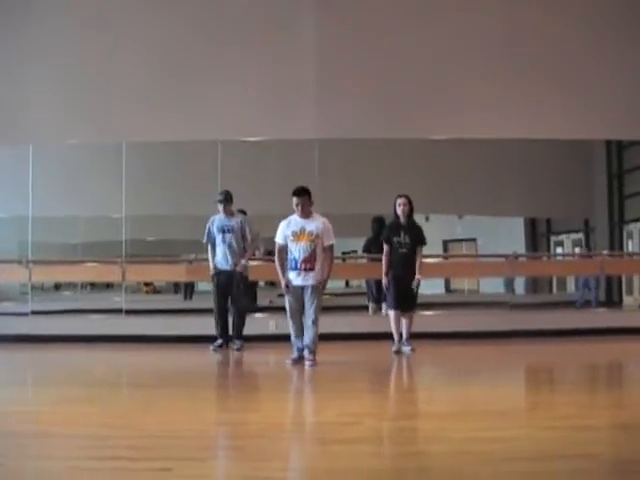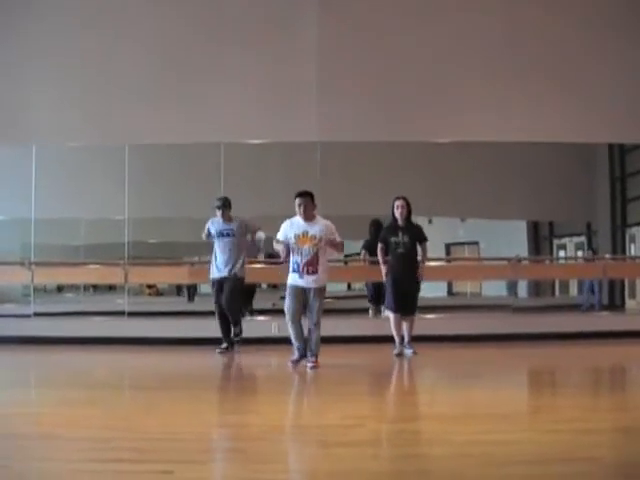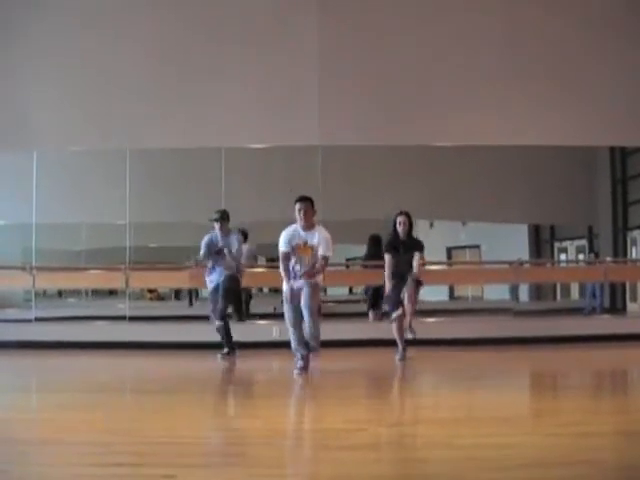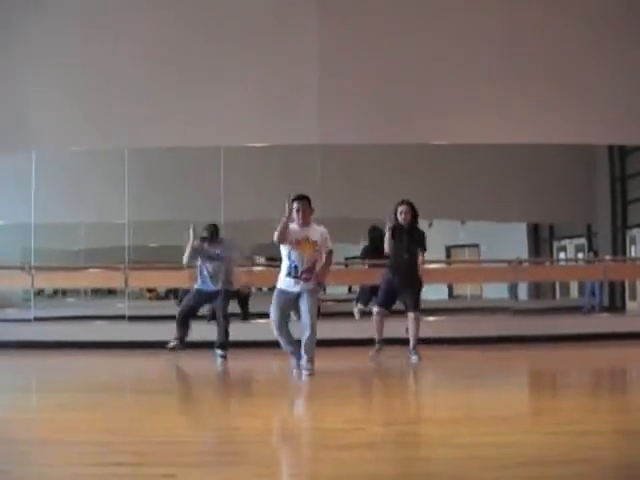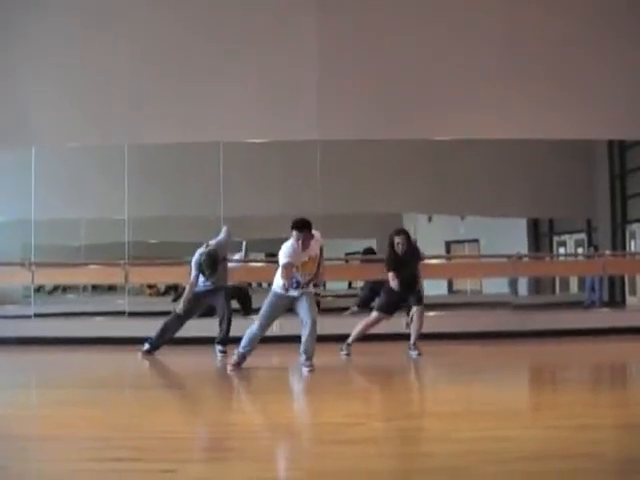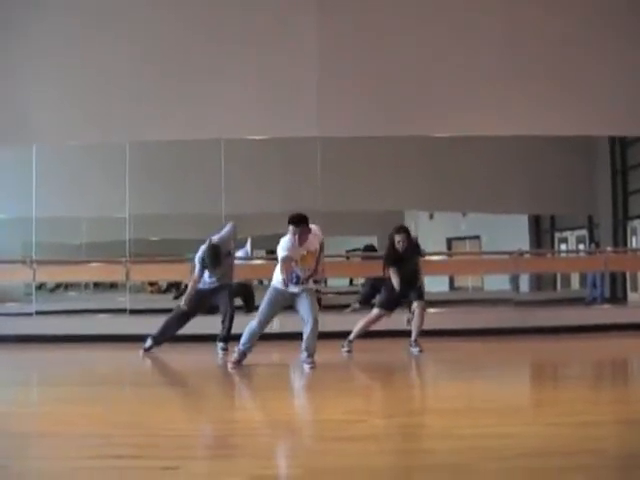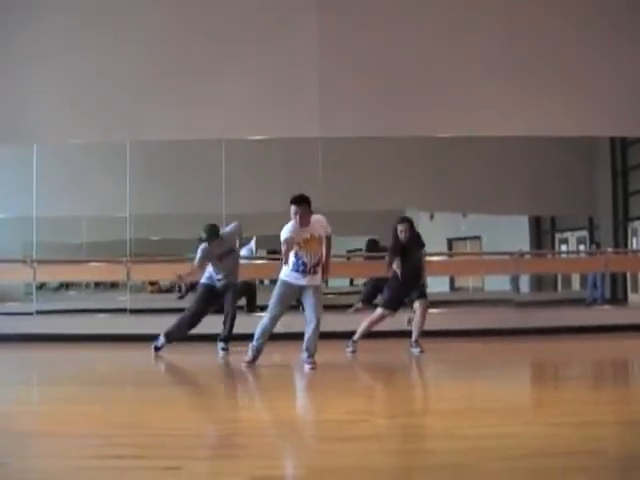
dt=0.3s
person 1, frame 1
left shoulder: (322, 224)
right shoulder: (285, 224)
left elbow: (329, 252)
right elbow: (279, 252)
left wrist: (326, 277)
right wrist: (282, 277)
left hip: (313, 280)
right hip: (292, 280)
left knee: (311, 317)
right knee: (293, 316)
left ankle: (309, 352)
right ankle: (298, 350)
person 1, frame 2
left shoulder: (326, 226)
right shoulder: (288, 225)
left elbow: (340, 247)
right elbow: (277, 241)
left wrist: (333, 244)
right wrist: (281, 247)
left hip: (317, 282)
right hip: (294, 281)
left knee: (314, 320)
right knee: (291, 316)
left ankle: (312, 354)
right ankle: (299, 350)
person 1, frame 3
left shoulder: (323, 235)
right shoulder: (288, 233)
left elbow: (324, 263)
right elbow: (283, 261)
left wrist: (314, 273)
right wrist: (288, 285)
left hip: (310, 282)
right hip: (291, 284)
left knee: (309, 311)
right knee: (293, 324)
left ankle: (313, 343)
right ankle: (301, 358)
person 1, frame 4
left shoulder: (321, 232)
right shoulder: (288, 230)
left elbow: (329, 253)
right elbow: (278, 239)
left wrist: (324, 271)
right wrist: (287, 216)
left hip: (309, 287)
right hip: (285, 286)
left knee: (308, 323)
right knee: (277, 322)
left ankle: (307, 361)
right ankle: (295, 355)
person 1, frame 5
left shoulder: (317, 237)
right shoulder: (287, 250)
right elbow: (285, 268)
left wrist: (318, 269)
right wrist: (286, 278)
left hip: (304, 291)
right hip: (281, 291)
left knee: (310, 321)
right knee: (261, 324)
left ankle: (306, 358)
right ankle: (240, 355)
person 1, frame 6
left shoulder: (316, 232)
right shoulder: (285, 244)
right elbow: (284, 261)
left wrist: (317, 265)
right wrist: (285, 272)
left hip: (305, 287)
right hip: (281, 286)
left knee: (312, 319)
right knee: (260, 320)
left ankle: (308, 356)
right ankle: (241, 352)
person 1, frame 7
left shoulder: (320, 221)
right shoulder: (289, 230)
left elbow: (327, 237)
right elbow: (286, 243)
left wrist: (327, 261)
right wrist: (286, 252)
left hip: (313, 281)
right hip: (289, 279)
left knee: (314, 319)
right knee: (272, 316)
left ankle: (308, 355)
right ankle: (255, 350)
person 2, frame 1
left shoulder: (416, 229)
right shoulder: (390, 228)
left elbow: (419, 254)
right elbow: (386, 253)
left wrist: (417, 274)
right wrist: (384, 275)
left hip: (410, 274)
right hip: (394, 273)
left knee: (409, 309)
right knee: (394, 308)
left ankle: (406, 340)
right ankle: (397, 341)
person 2, frame 2
left shoulder: (416, 229)
right shoulder: (388, 229)
left elbow: (423, 248)
right elbow: (380, 249)
left wrist: (421, 266)
right wrist: (383, 265)
left hip: (411, 274)
right hip: (393, 274)
left knee: (409, 311)
right knee: (394, 310)
left ankle: (407, 343)
right ankle: (398, 344)
person 2, frame 3
left shoulder: (416, 243)
right shoulder: (391, 241)
left elbow: (418, 260)
right elbow: (388, 263)
left wrist: (415, 274)
right wrist: (388, 281)
left hip: (410, 278)
right hip: (395, 281)
left knee: (409, 292)
right knee: (397, 315)
left ankle: (409, 324)
right ankle: (401, 349)
person 2, frame 4
left shoulder: (418, 234)
right shoulder: (393, 230)
left elbow: (420, 256)
right elbow: (388, 251)
left wrist: (420, 267)
right wrist: (388, 231)
left hip: (410, 278)
right hip: (391, 276)
left knee: (414, 314)
right knee: (378, 311)
left ankle: (413, 349)
right ankle: (379, 343)
person 2, frame 5
left shoulder: (414, 252)
right shoulder: (391, 258)
right elbow: (392, 281)
left wrist: (419, 284)
right wrist: (393, 282)
left hip: (412, 288)
right hip: (394, 290)
left knee: (418, 311)
right knee: (375, 317)
left ankle: (412, 345)
right ankle: (348, 343)
person 2, frame 6
left shoulder: (414, 247)
right shoulder: (391, 255)
right elbow: (393, 274)
left wrist: (420, 279)
right wrist: (395, 281)
left hip: (413, 284)
right hip: (394, 286)
left knee: (419, 306)
right knee: (376, 314)
left ankle: (413, 342)
right ankle: (349, 340)
person 2, frame 7
left shoulder: (417, 239)
right shoulder: (396, 247)
right elbow: (394, 265)
left wrist: (423, 276)
right wrist: (396, 267)
left hip: (416, 281)
right hip: (398, 283)
left knee: (421, 306)
right knee: (380, 313)
left ankle: (414, 342)
right ankle: (354, 340)
person 3, frame 1
left shoulder: (241, 220)
right shoulder: (213, 221)
left elbow: (250, 243)
right elbow: (210, 244)
left wrist: (244, 261)
right wrist: (211, 263)
left hip: (237, 268)
right hip: (219, 268)
left knee: (238, 304)
right knee: (219, 303)
left ankle: (238, 338)
right ankle: (222, 338)
person 3, frame 2
left shoulder: (240, 224)
right shoulder: (211, 223)
left elbow: (256, 232)
right elbow: (206, 238)
right wrist: (205, 235)
left hip: (235, 271)
right hip: (217, 272)
left knee: (229, 301)
right knee: (220, 307)
left ankle: (237, 325)
right ankle: (227, 341)
person 3, frame 3
left shoulder: (235, 238)
right shoulder: (209, 239)
left elbow: (238, 263)
right elbow: (202, 258)
left wrist: (230, 257)
right wrist: (200, 259)
left hip: (231, 277)
right hip: (214, 280)
right knee: (216, 314)
left ankle: (220, 318)
right ankle: (229, 346)
person 3, frame 4
left shoulder: (227, 246)
right shoulder: (197, 246)
right elbow: (186, 262)
right wrist: (192, 241)
left hip: (222, 287)
right hip: (202, 286)
left knee: (222, 315)
right knee: (183, 313)
left ankle: (221, 347)
right ankle: (180, 339)
person 3, frame 5
left shoulder: (222, 243)
right shoulder: (198, 258)
left elbow: (225, 229)
right elbow: (192, 282)
right wrist: (183, 302)
left hip: (218, 287)
right hip: (200, 289)
left knee: (226, 312)
right knee: (179, 315)
left ankle: (221, 344)
right ankle: (153, 343)
person 3, frame 6
left shoulder: (226, 239)
right shoulder: (201, 255)
left elbow: (231, 225)
right elbow: (196, 278)
right wrist: (186, 297)
left hip: (223, 284)
right hip: (204, 285)
left knee: (229, 310)
right knee: (182, 311)
left ankle: (222, 341)
right ankle: (154, 339)
person 3, frame 7
left shoulder: (231, 233)
right shoulder: (205, 249)
left elbow: (238, 224)
right elbow: (197, 266)
left wrist: (238, 246)
right wrist: (185, 277)
left hip: (229, 282)
right hip: (210, 282)
left knee: (230, 311)
right knee: (194, 311)
left ankle: (223, 341)
right ankle: (166, 337)
